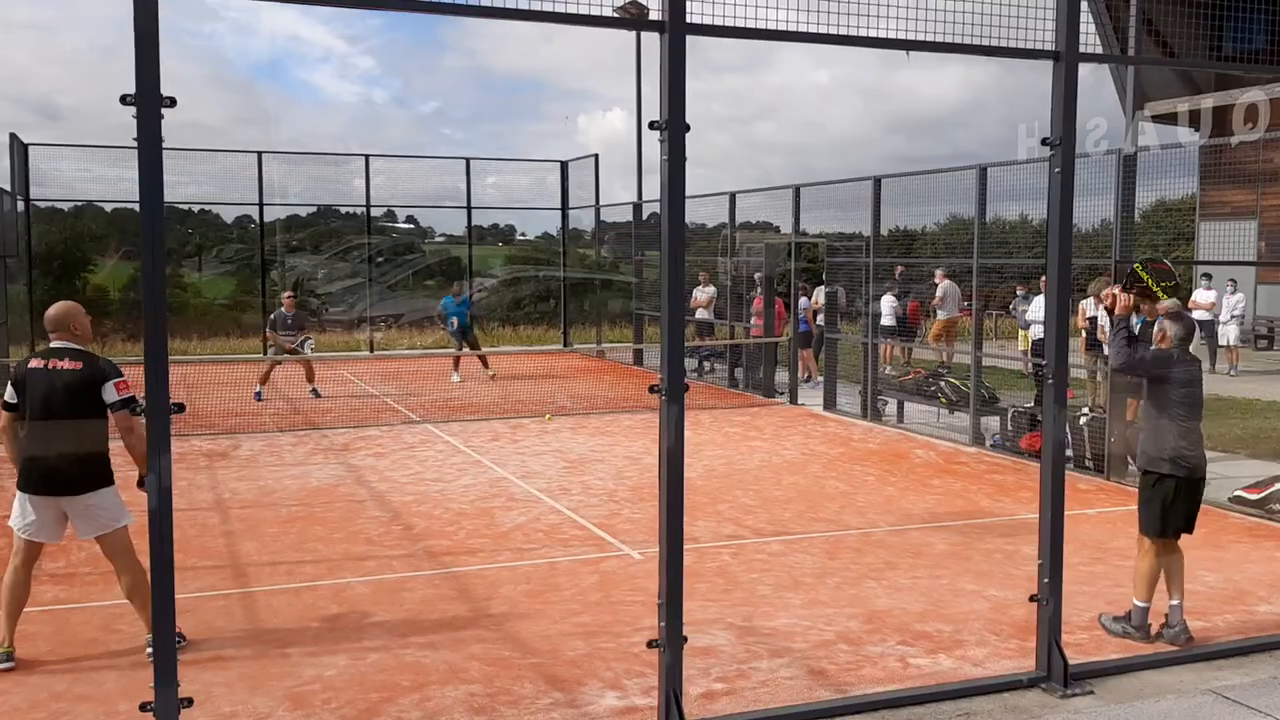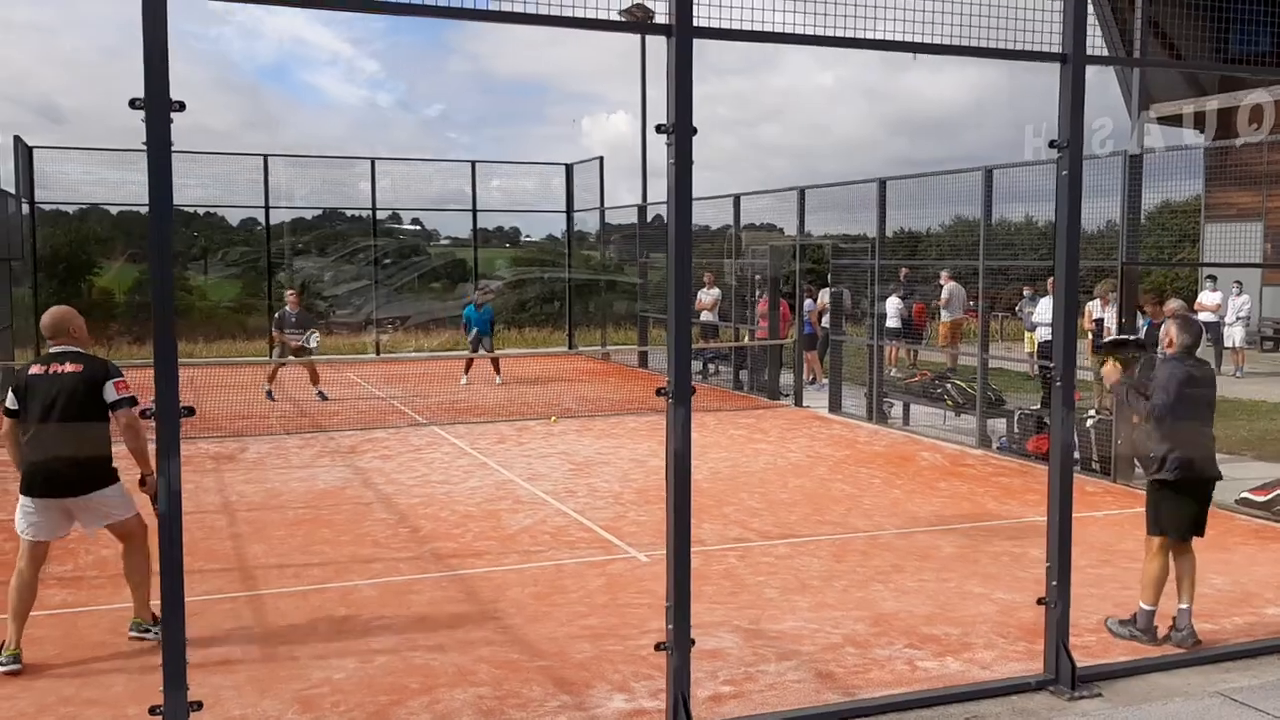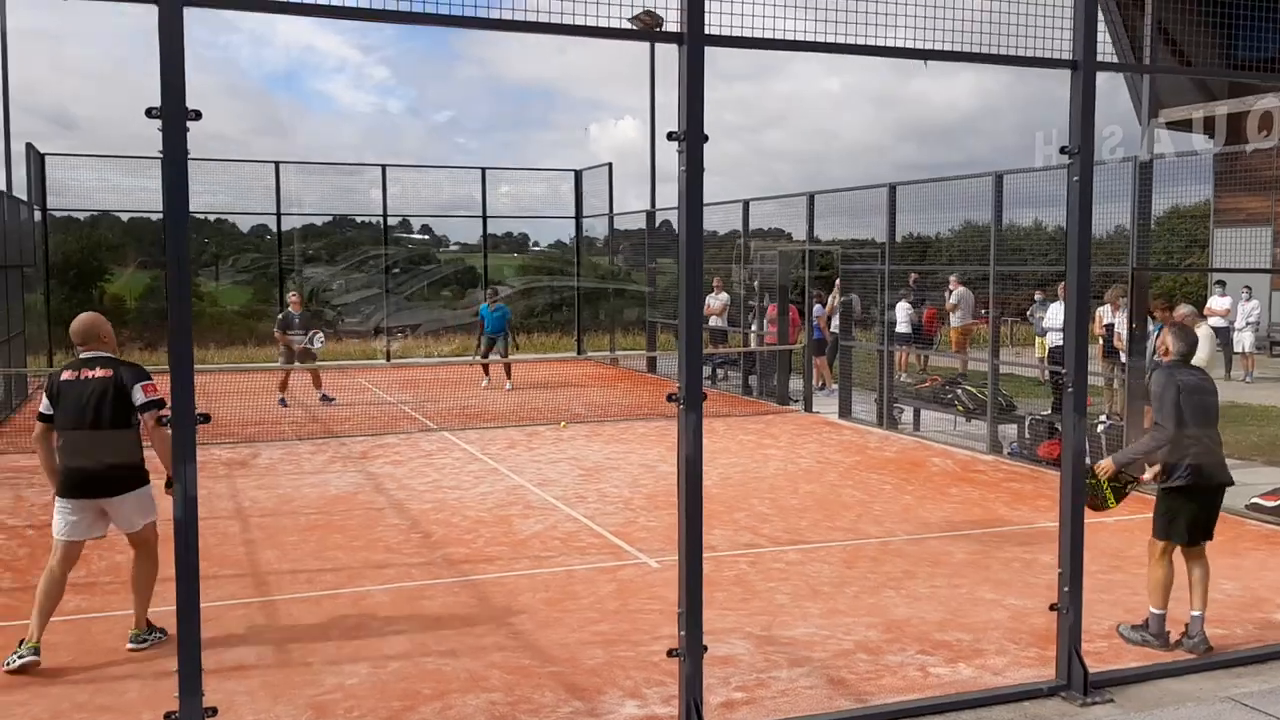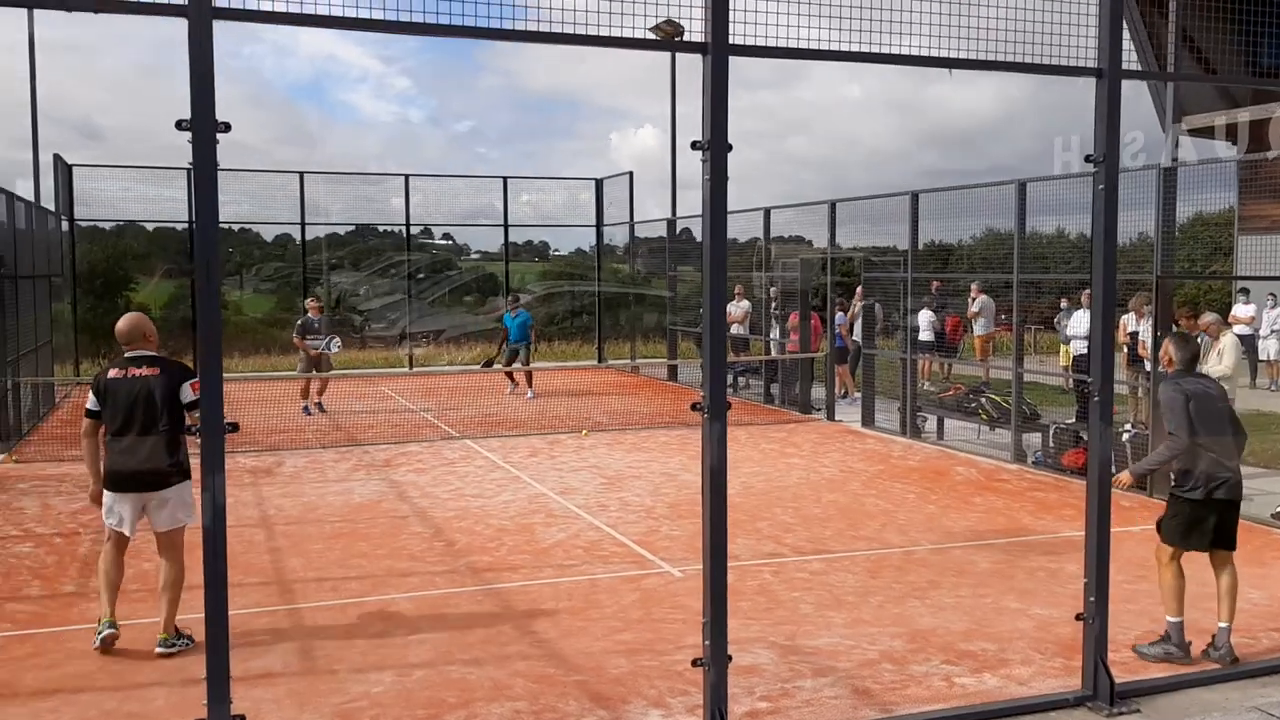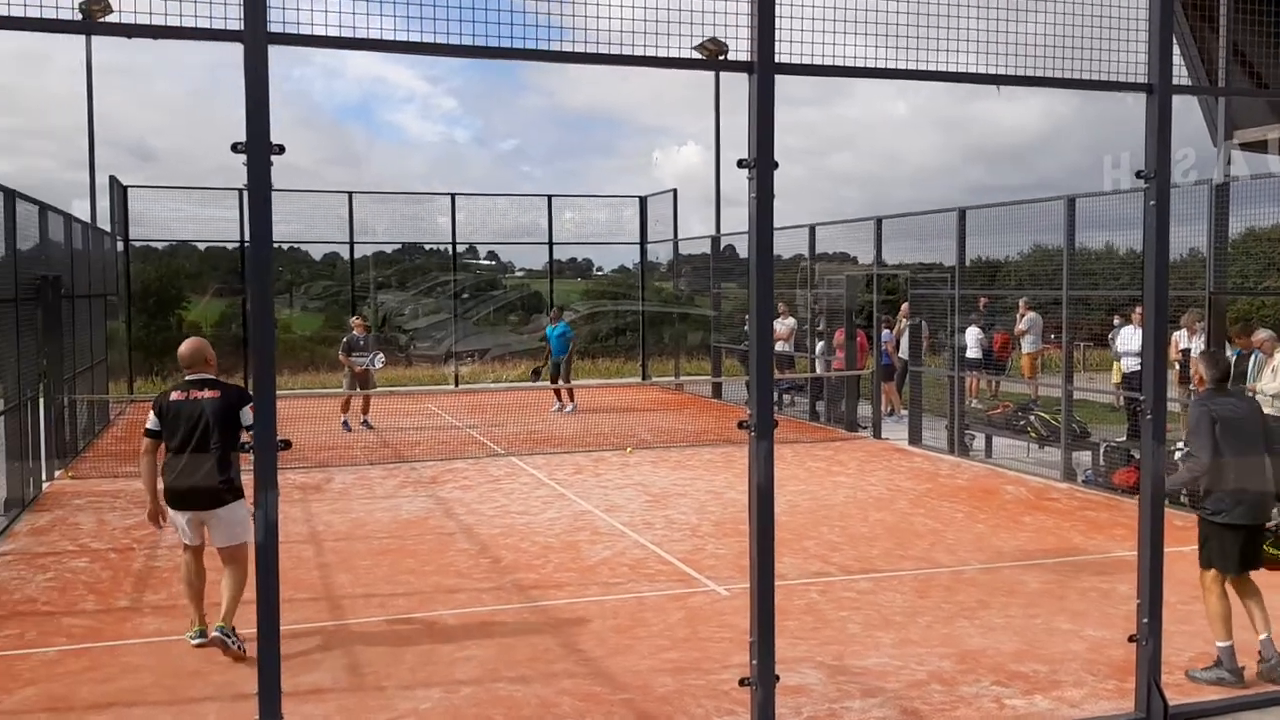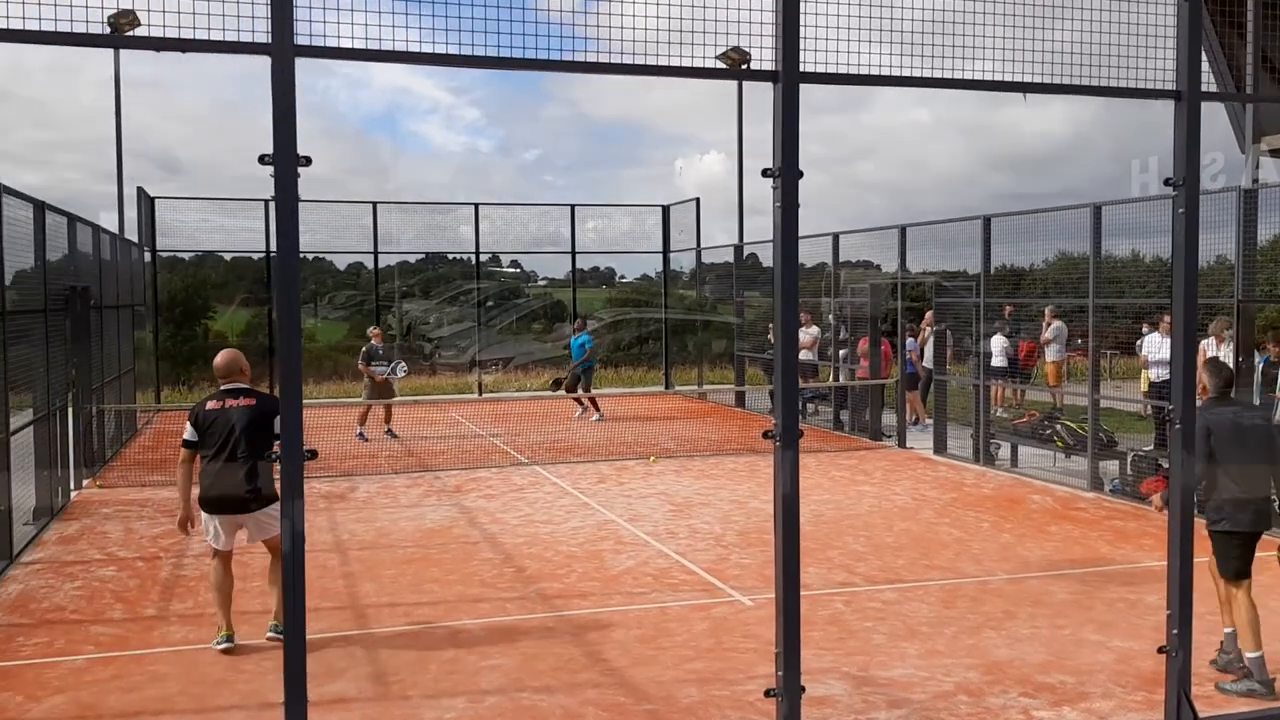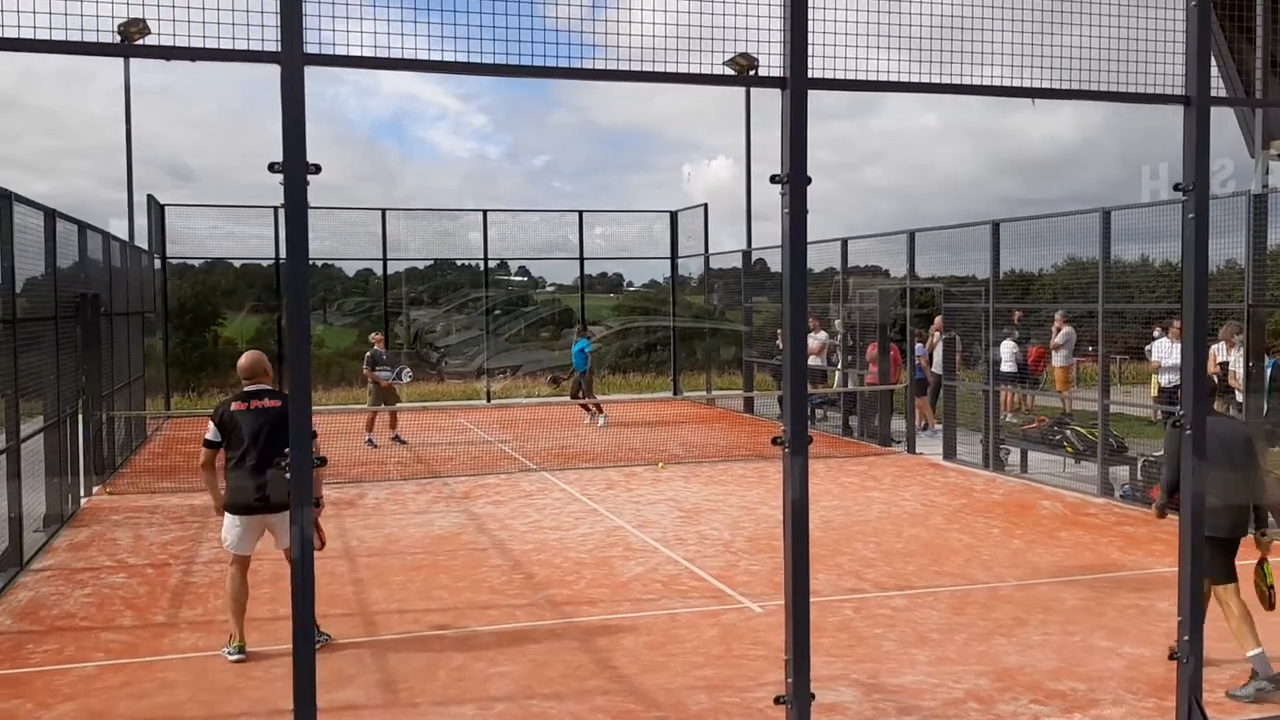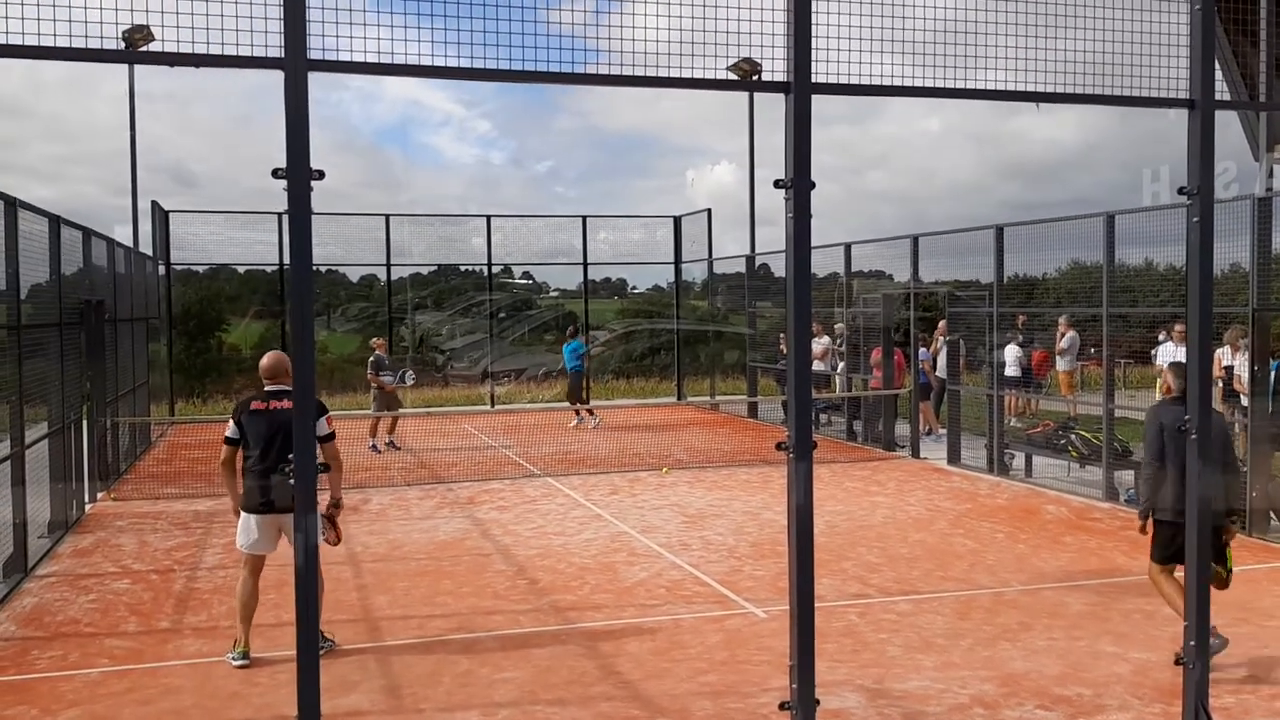
dt=0.2s
person 1, frame 1
right shoulder: (101, 368)
right elbow: (128, 427)
right wrist: (148, 472)
left hip: (35, 481)
right hip: (89, 481)
right knee: (123, 556)
right ankle: (155, 634)
person 1, frame 2
right shoulder: (102, 371)
right elbow: (130, 425)
right wrist: (148, 472)
left hip: (39, 482)
right hip: (92, 480)
right knee: (136, 535)
right ankle: (142, 619)
person 1, frame 3
left shoulder: (58, 380)
right shoulder: (132, 374)
left elbow: (41, 437)
right elbow: (156, 428)
left wrist: (57, 482)
right wrist: (173, 474)
left hip: (75, 485)
right hip: (125, 481)
left knee: (59, 563)
right knee: (146, 548)
left ankle: (30, 643)
right ankle: (140, 628)
person 1, frame 4
left shoulder: (103, 378)
right shoulder: (178, 373)
left elbow: (88, 433)
right elbow: (200, 424)
left wrist: (96, 480)
left hip: (119, 479)
right hip: (167, 477)
left knee: (113, 547)
right knee: (170, 553)
left ankle: (107, 620)
right ankle: (168, 632)
person 1, frame 5
left shoulder: (164, 400)
right shoulder: (236, 396)
left elbow: (148, 452)
left wrist: (152, 499)
left hip: (179, 495)
right hip: (222, 493)
left knee: (192, 554)
right knee: (235, 563)
left ankle: (197, 626)
right ankle: (225, 625)
person 1, frame 6
left shoulder: (201, 409)
right shoulder: (269, 404)
left elbow: (185, 461)
left wrist: (184, 506)
left hip: (214, 500)
right hip: (256, 498)
left knee: (220, 559)
right knee: (279, 551)
left ankle: (225, 631)
right ankle: (278, 621)
person 1, frame 7
left shoulder: (223, 410)
right shoulder: (291, 406)
left elbow: (206, 463)
left wrist: (217, 498)
right wrist: (317, 495)
left hip: (240, 503)
right hip: (282, 500)
left knee: (238, 567)
left ankle: (237, 641)
person 1, frame 8
left shoulder: (244, 408)
right shoulder: (312, 407)
left elbow: (226, 460)
right elbow: (332, 456)
left wrist: (235, 498)
right wrist: (336, 496)
left hip: (256, 503)
right hip: (298, 501)
left knee: (250, 571)
left ankle: (242, 646)
right ankle: (313, 637)
person 2, frame 1
left shoulder: (1166, 360)
right shoulder: (1189, 363)
left elbow: (1121, 361)
right elbow: (1135, 354)
left wrist: (1122, 316)
right wrist: (1120, 315)
left hip: (1166, 468)
right hip: (1190, 468)
left knee: (1150, 544)
right knee: (1168, 544)
left ankle: (1136, 622)
right ankle: (1176, 623)
person 2, frame 2
left shoulder: (1171, 367)
right shoulder: (1204, 371)
left elbow: (1154, 414)
left wrist: (1118, 385)
right wrist: (1129, 384)
left hip: (1173, 469)
right hip: (1202, 469)
left knee: (1157, 546)
right knee: (1182, 545)
left ankle: (1143, 624)
right ankle: (1183, 626)
person 2, frame 3
left shoulder: (1164, 376)
right shoulder: (1204, 380)
left elbow: (1165, 432)
left wrist: (1119, 459)
right wrist: (1163, 466)
left hip: (1185, 476)
right hip: (1213, 474)
left knee: (1160, 550)
right knee: (1195, 551)
left ankle: (1154, 630)
right ankle: (1195, 633)
person 2, frame 4
left shoulder: (1172, 387)
right shoulder: (1213, 387)
left elbow: (1178, 441)
right elbow: (1239, 435)
left wrist: (1137, 471)
left hip: (1195, 486)
right hip: (1227, 485)
left knee: (1167, 555)
right knee: (1223, 561)
left ankle: (1175, 641)
right ankle: (1222, 644)
person 2, frame 5
left shoulder: (1202, 407)
right shoulder: (1249, 405)
left elbow: (1201, 463)
left wrist: (1163, 487)
left hip: (1223, 506)
left knee: (1212, 580)
right knee: (1241, 578)
left ankle: (1227, 665)
person 2, frame 6
left shoulder: (1203, 417)
left elbow: (1198, 473)
left wrist: (1166, 497)
left hip: (1227, 512)
left knee: (1236, 589)
right knee: (1220, 569)
right ankle: (1231, 651)
person 2, frame 7
left shoulder: (1181, 425)
right shoulder: (1239, 428)
left elbow: (1171, 478)
left wrist: (1161, 505)
left hip: (1207, 519)
right hip: (1236, 518)
left knee: (1228, 595)
right knee: (1205, 577)
person 2, frame 8
left shoulder: (1159, 413)
right shoulder: (1216, 418)
left elbow: (1152, 466)
right elbow: (1232, 471)
left wrist: (1144, 511)
right wrist: (1232, 517)
left hip: (1176, 509)
right hip: (1214, 511)
left knee: (1159, 572)
left ankle: (1206, 635)
